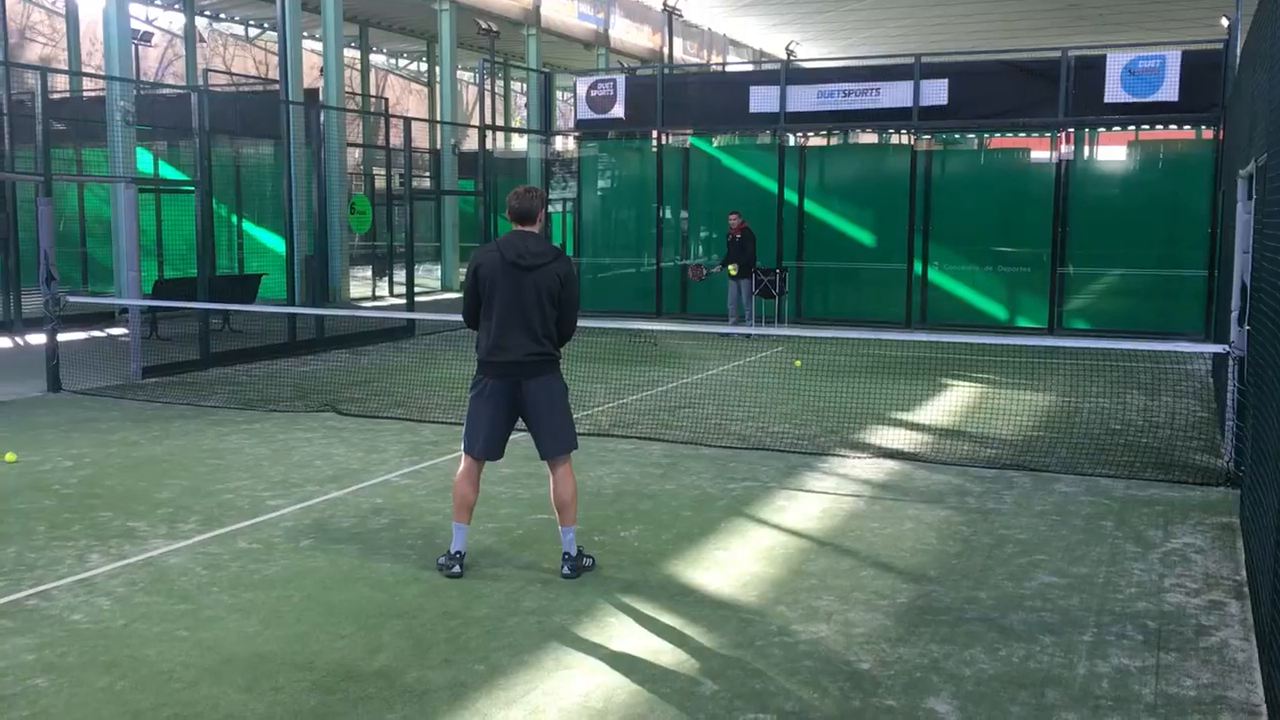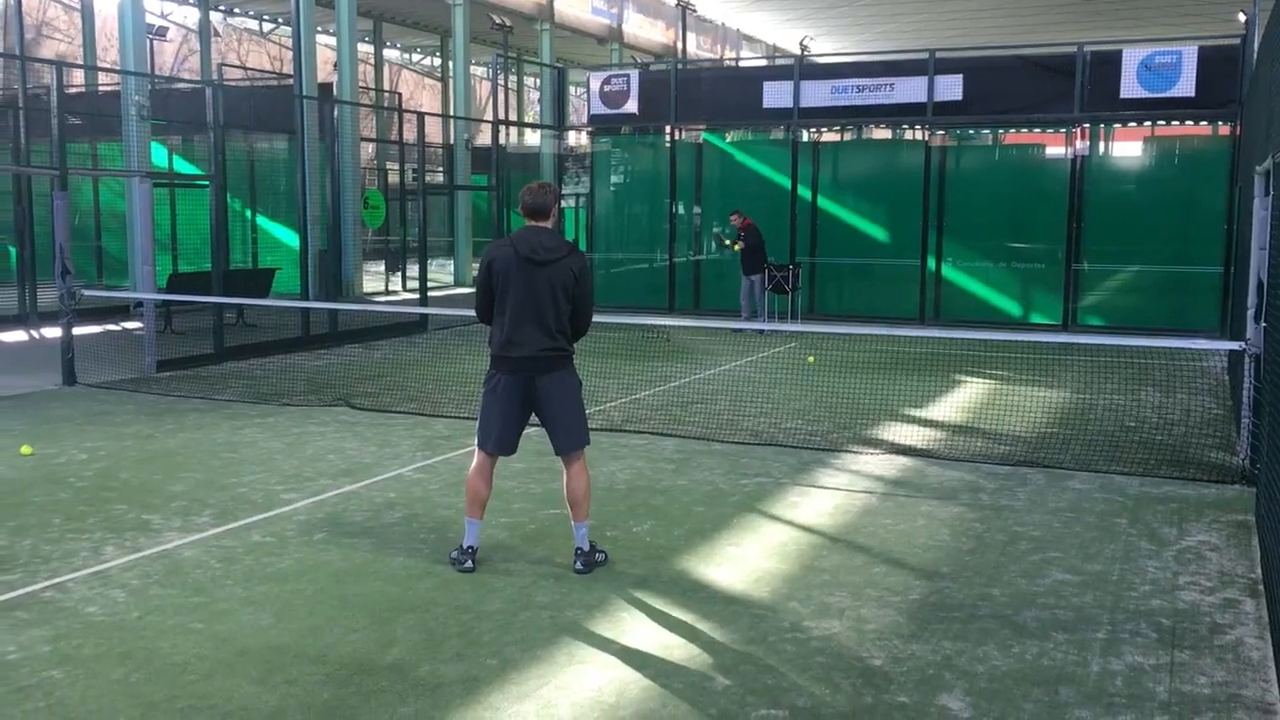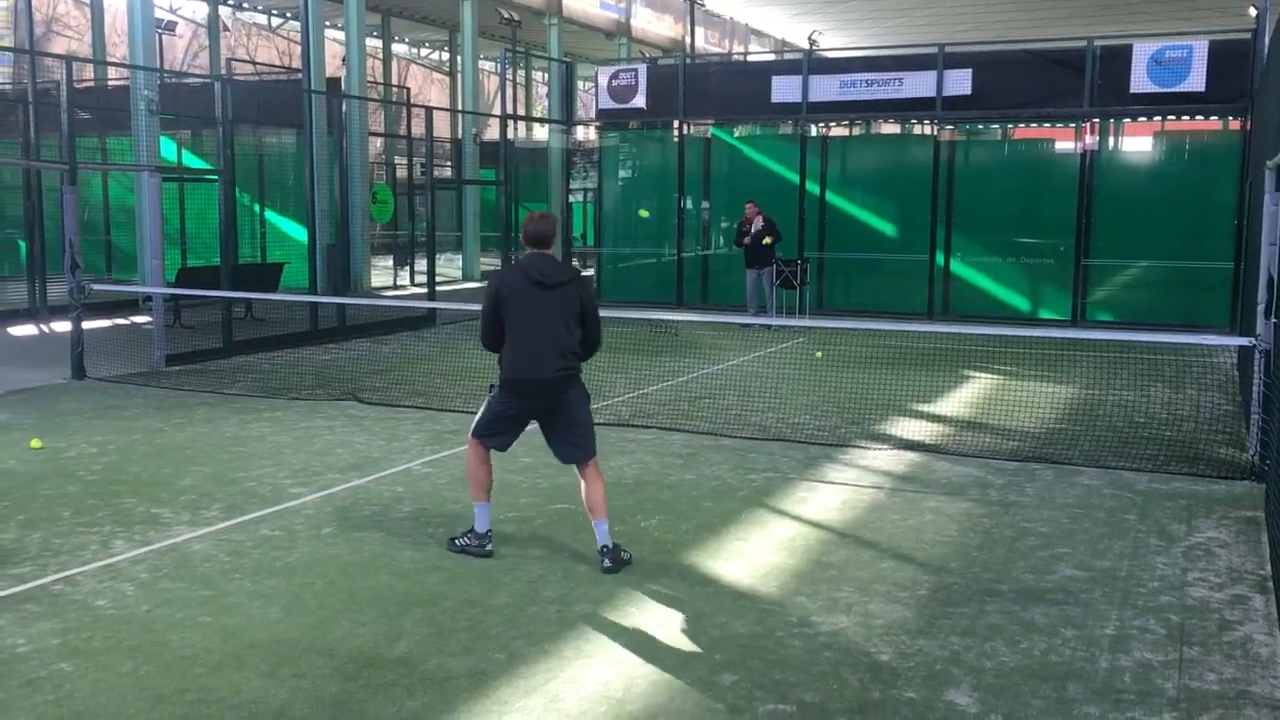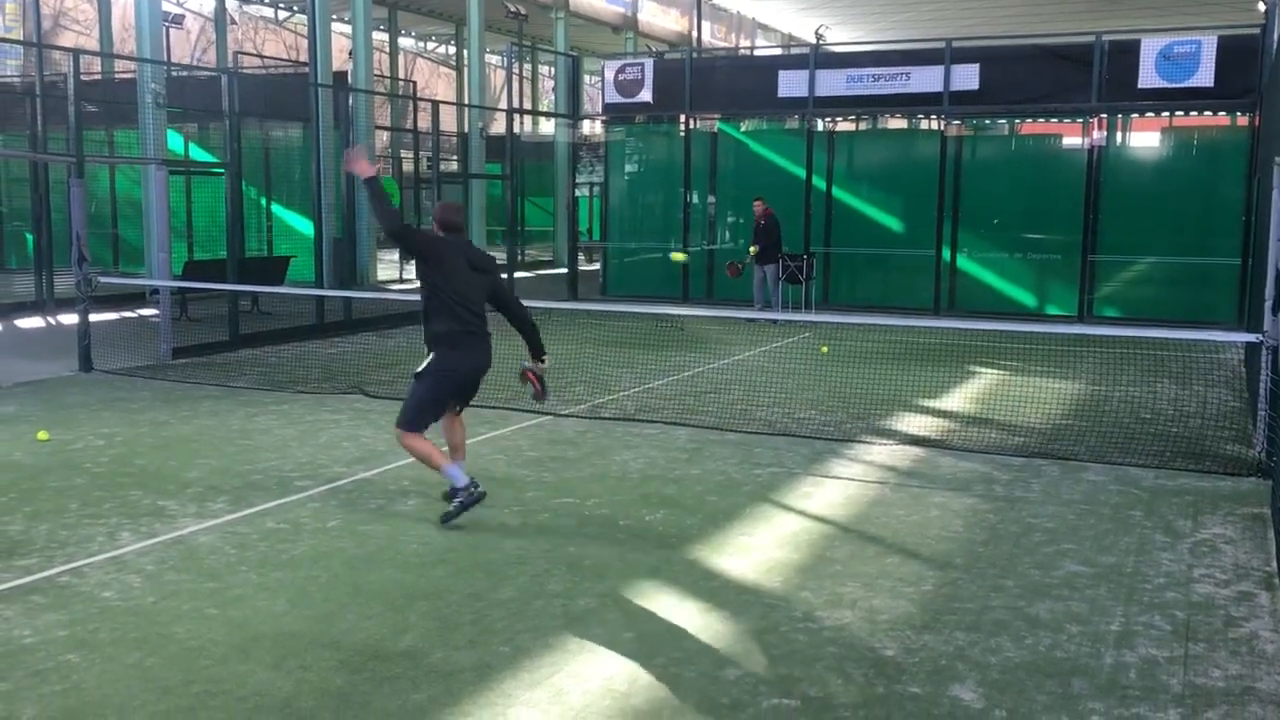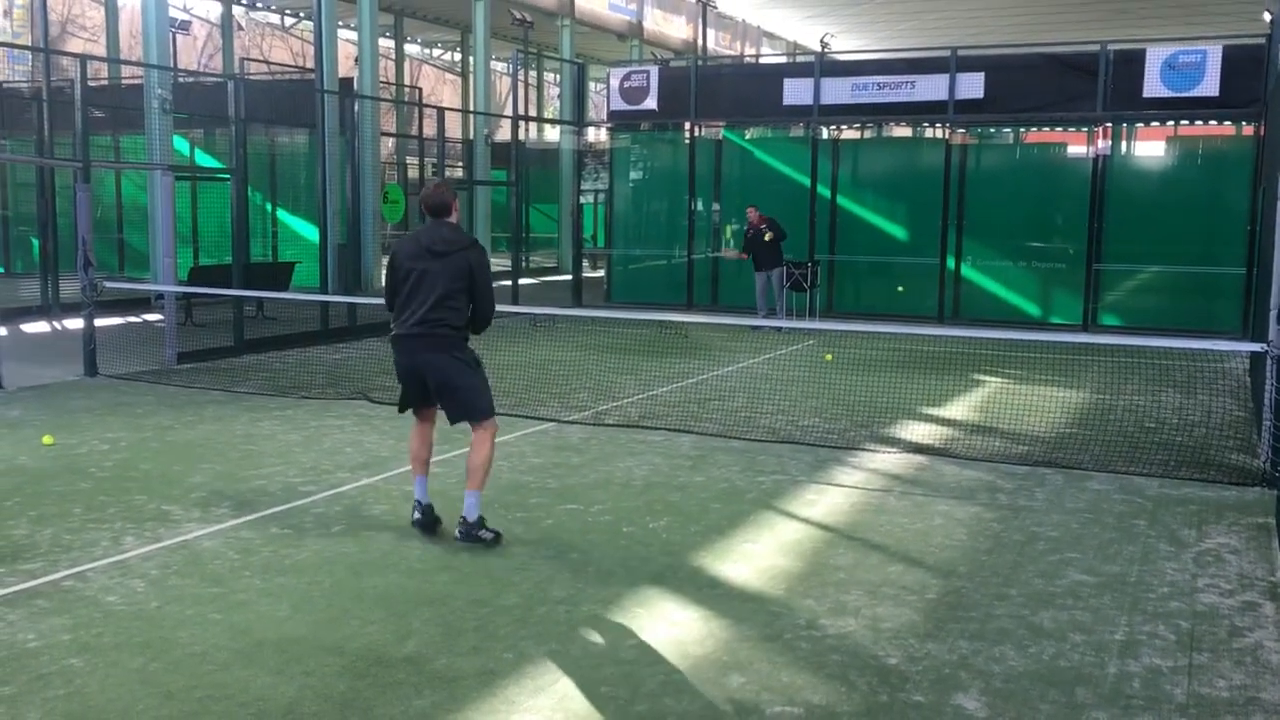
dt=0.7s
person 1, frame 1
left shoulder: (483, 258)
right shoulder: (560, 263)
left elbow: (470, 317)
right elbow: (567, 327)
left hip: (493, 373)
right hip: (542, 374)
left knee: (471, 462)
right knee: (560, 463)
left ankle: (456, 553)
right ankle: (571, 554)
person 1, frame 2
left shoulder: (496, 253)
right shoulder: (573, 259)
left elbow: (482, 312)
right elbow: (582, 322)
left hip: (507, 368)
right hip: (556, 369)
left knee: (484, 458)
right knee: (574, 460)
left ankle: (468, 548)
right ankle: (583, 550)
person 1, frame 3
left shoulder: (503, 281)
right shoulder: (575, 281)
left elbow: (491, 340)
right elbow: (593, 340)
left hip: (518, 386)
right hip: (566, 385)
left knee: (478, 445)
right knee: (588, 467)
left ankle: (481, 534)
right ankle: (606, 548)
person 1, frame 4
left shoulder: (434, 249)
right shoulder: (484, 263)
left elbow: (393, 225)
right elbow: (515, 310)
left wrist: (369, 179)
right wrist: (538, 352)
left hip: (449, 354)
right hip: (480, 353)
left knee: (408, 433)
right knee: (451, 412)
left ankle: (464, 485)
right ankle: (459, 481)
person 1, frame 5
left shoulder: (402, 247)
right shoulder: (471, 251)
left elbow: (390, 299)
right elbow: (483, 314)
left hip: (406, 347)
right hip: (446, 349)
left knee: (423, 418)
right knee: (485, 428)
left ankle: (422, 505)
right ankle: (471, 518)
